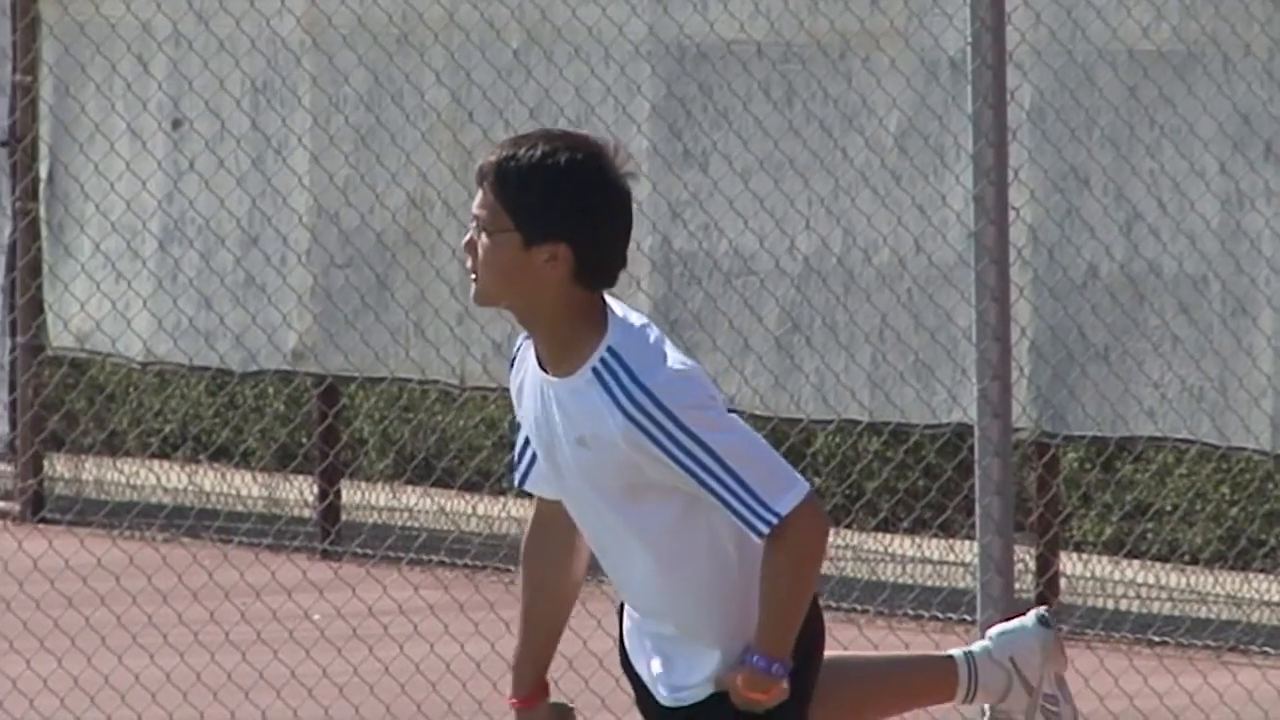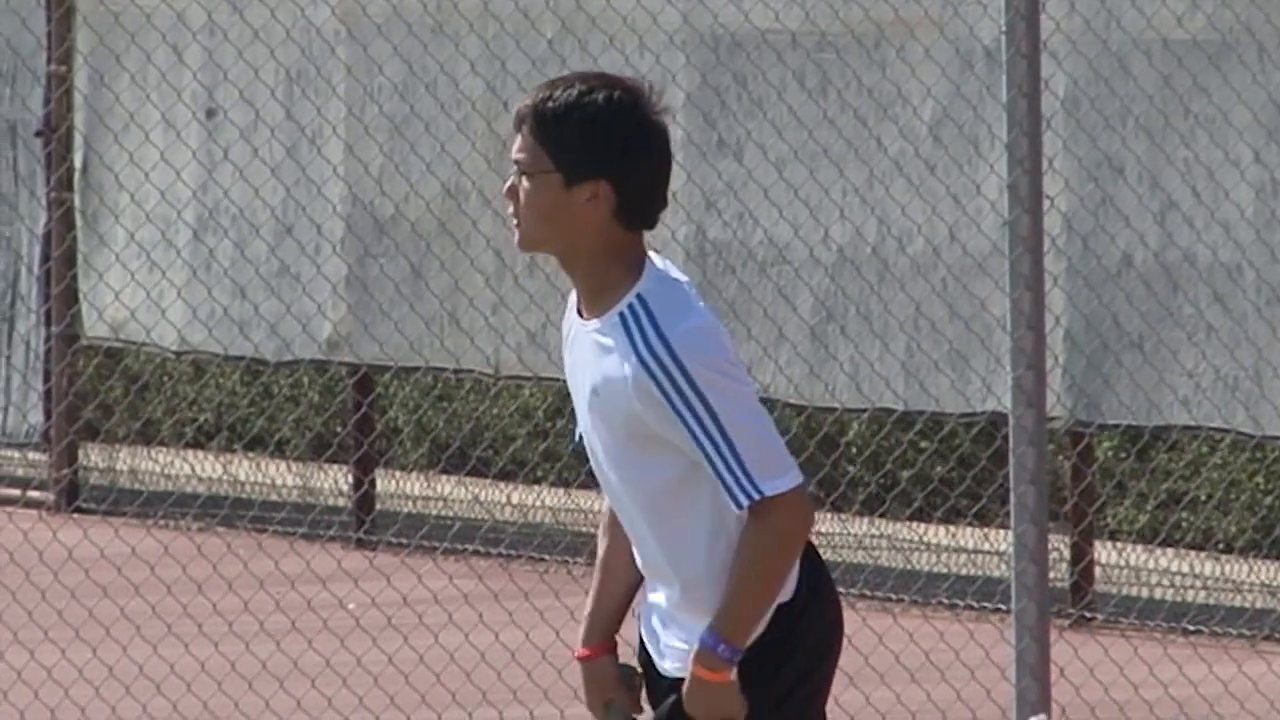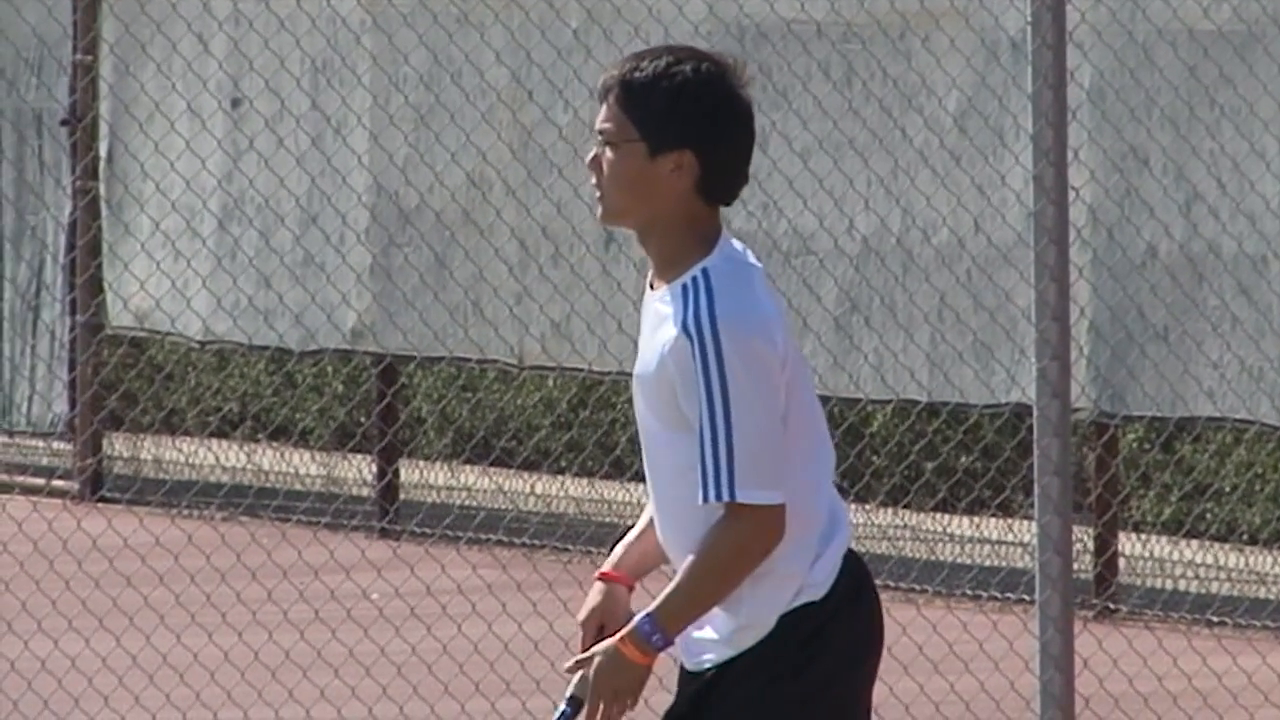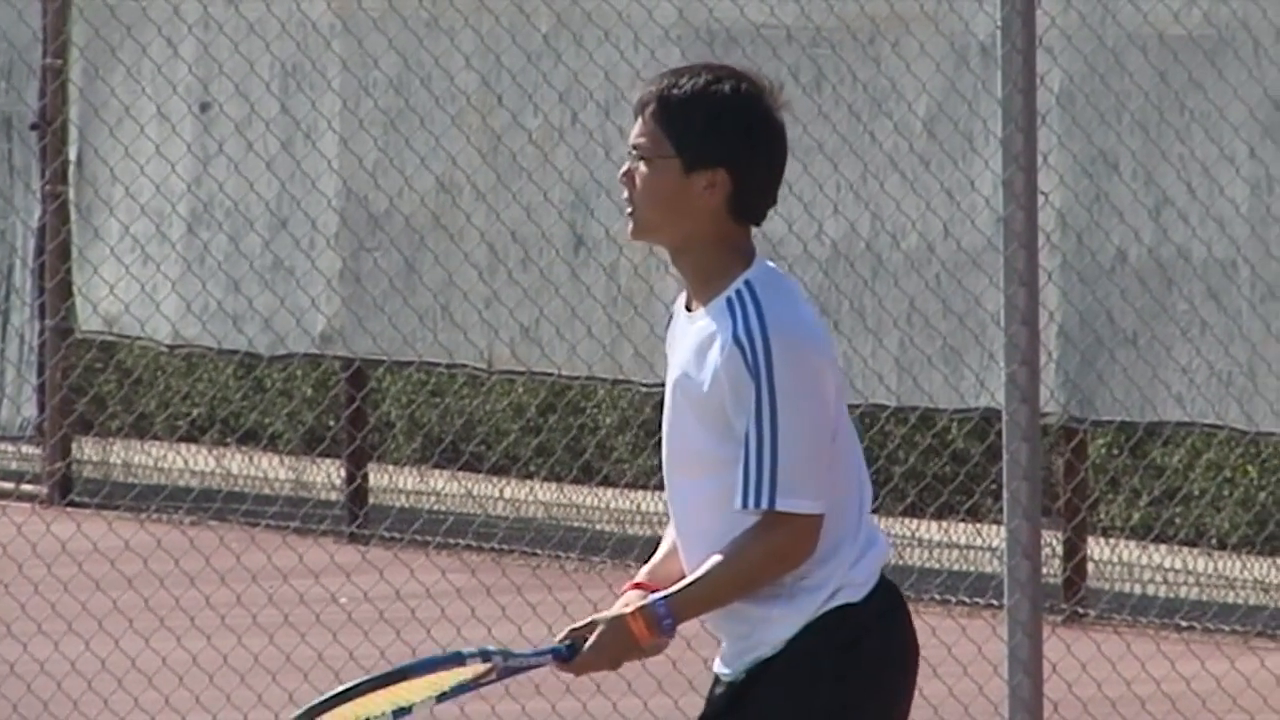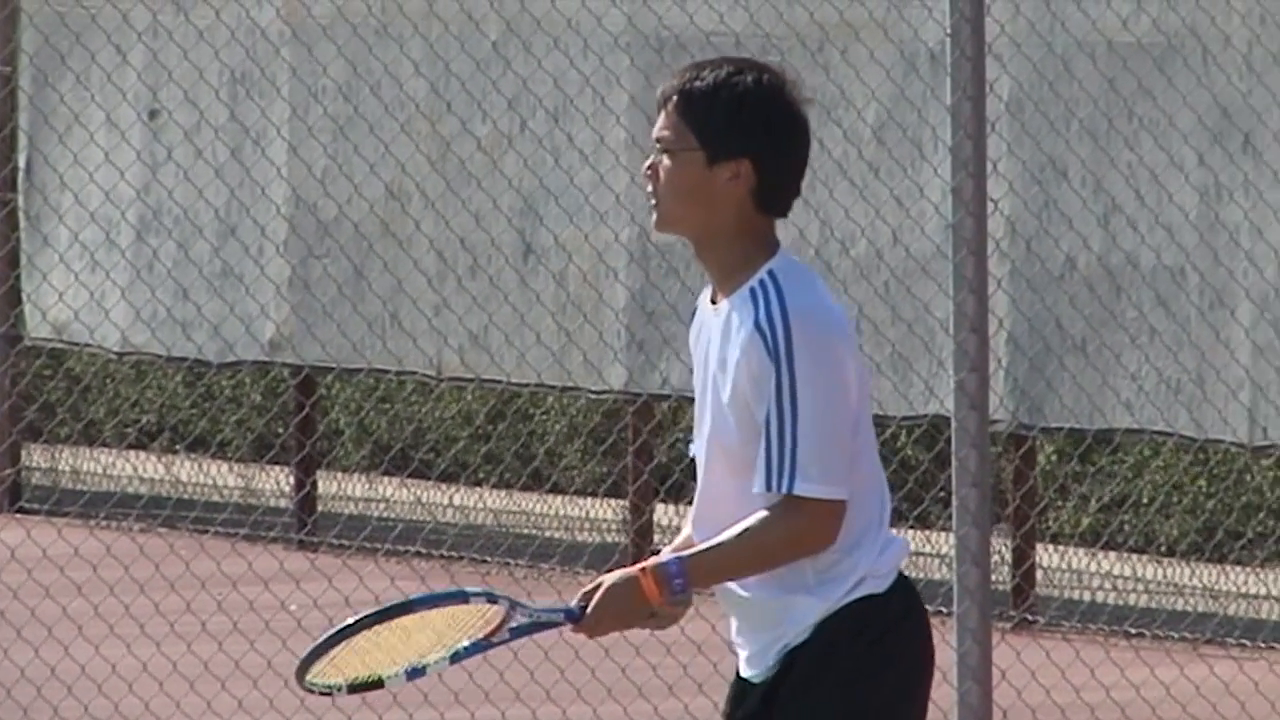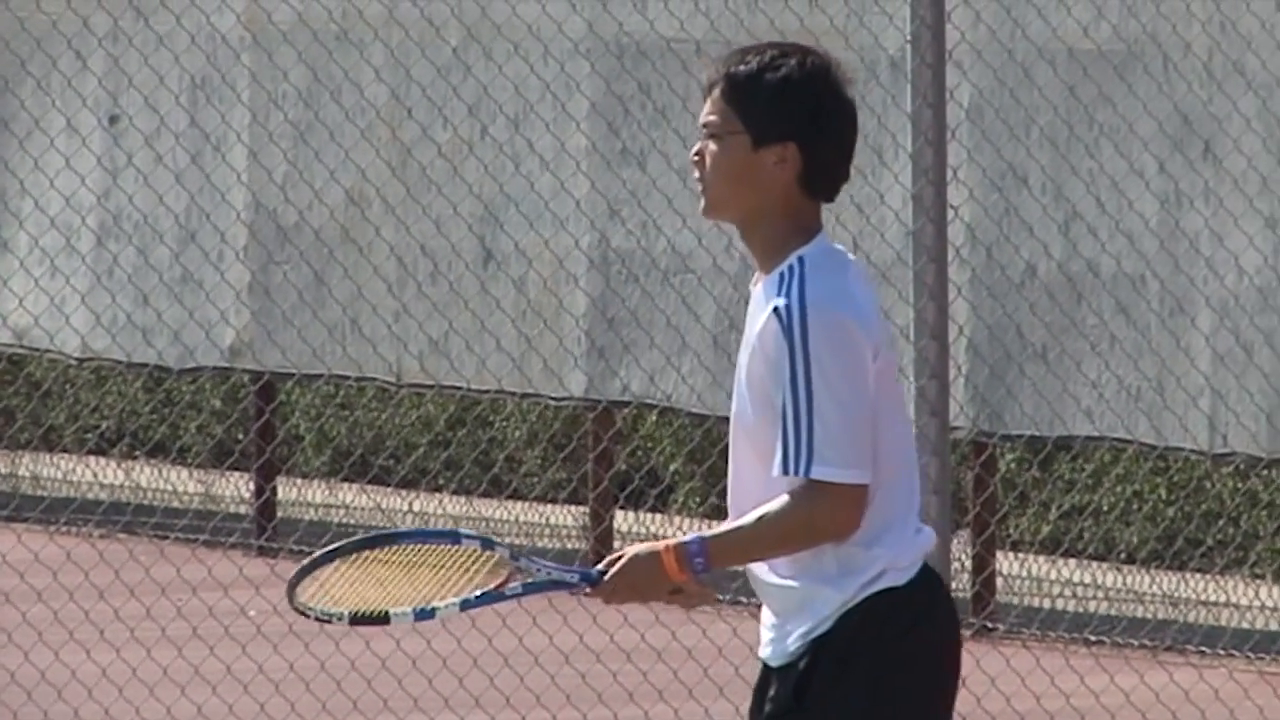
dt=0.7s
person 1, frame 1
left shoulder: (644, 392)
right shoulder: (536, 360)
left elbow: (799, 524)
right elbow: (558, 523)
left wrist: (765, 666)
left hip: (733, 660)
person 1, frame 2
left shoulder: (662, 343)
right shoulder: (588, 315)
left elbow: (783, 509)
left wrist: (717, 661)
right wrist: (597, 641)
left hip: (759, 637)
right hip: (681, 627)
person 1, frame 3
left shoulder: (716, 319)
right shoulder: (677, 291)
left elbow: (754, 520)
left wrist: (640, 643)
right wrist: (619, 574)
left hip: (788, 638)
right hip: (766, 628)
person 1, frame 4
left shoulder: (764, 333)
right shoulder: (696, 314)
left elbow: (789, 530)
left wrist: (652, 619)
right wrist: (647, 589)
left hip: (827, 653)
right hip: (779, 648)
person 1, frame 5
left shoulder: (788, 322)
right shoulder: (718, 310)
left elbow: (809, 517)
left wrist: (661, 580)
right wrist: (670, 570)
left hip: (848, 648)
right hip: (783, 646)
person 1, frame 6
left shoulder: (808, 307)
right shoulder: (788, 291)
left elbow: (830, 506)
left wrist: (681, 559)
right wrist: (701, 555)
left hip: (869, 638)
right hip: (818, 633)
